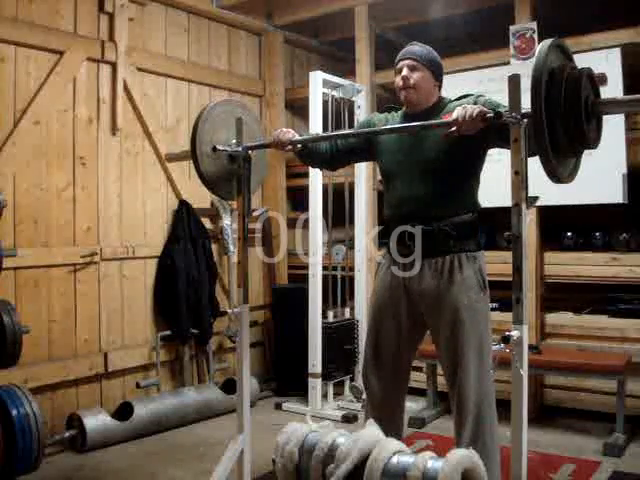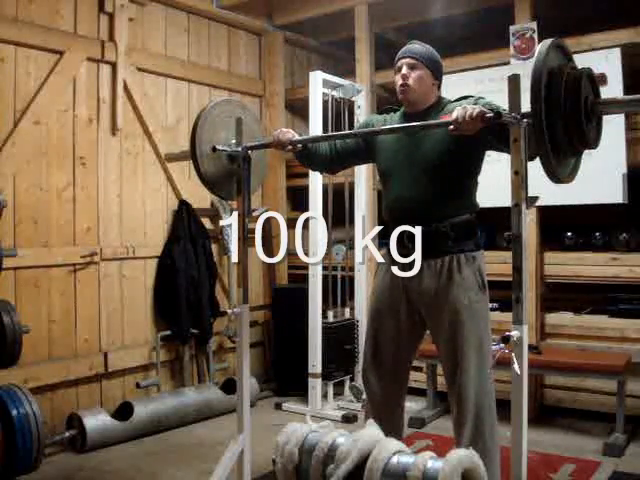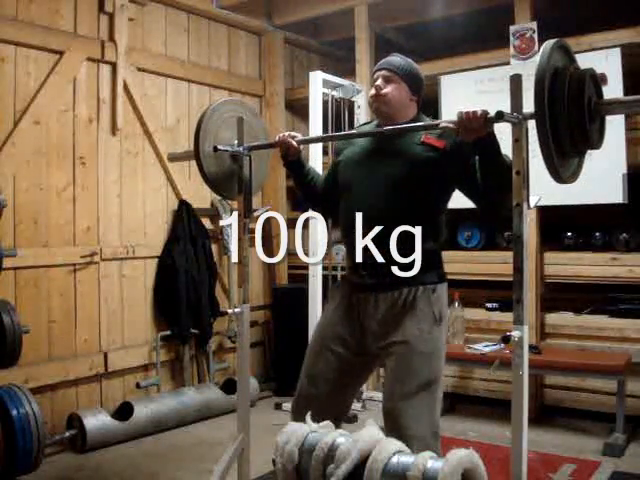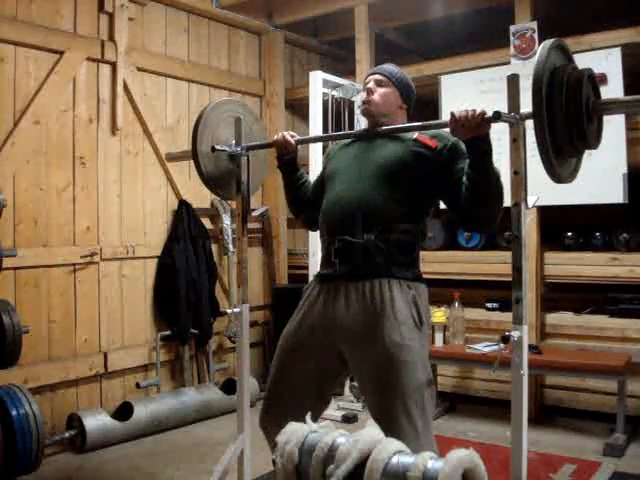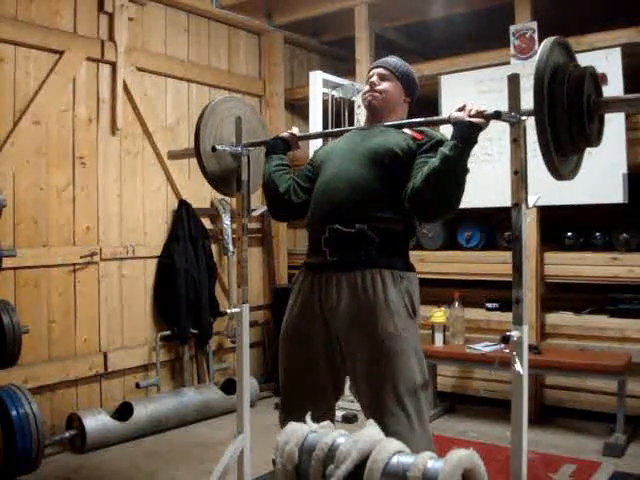
dt=1s
person 1, frame 1
left shoulder: (468, 110)
right shoulder: (380, 125)
right elbow: (330, 153)
left wrist: (484, 118)
right wrist: (296, 144)
left hip: (452, 262)
right hip: (395, 263)
left knee: (469, 381)
right knee: (380, 376)
person 1, frame 2
left shoulder: (467, 112)
right shoulder: (380, 127)
right elbow: (330, 157)
left wrist: (486, 118)
right wrist: (296, 145)
left hip: (453, 263)
right hip: (396, 263)
left knee: (469, 383)
right knee: (380, 377)
person 1, frame 3
left shoulder: (445, 140)
right shoulder: (350, 142)
left elbow: (498, 203)
right elbow: (326, 201)
left wrist: (484, 141)
right wrist: (294, 160)
left hip: (411, 295)
right hip: (351, 293)
left knee: (409, 423)
right knee: (311, 410)
person 1, frame 4
left shoulder: (434, 145)
right shoulder: (341, 151)
left elbow: (480, 216)
right elbow: (310, 212)
left wrist: (477, 146)
right wrist: (289, 163)
left hip: (387, 294)
right hip: (325, 290)
left knee: (404, 440)
right knee: (282, 423)
person 1, frame 5
left shoulder: (421, 140)
right shoulder: (333, 146)
left elbow: (431, 202)
right elbow: (285, 203)
left wrist: (462, 137)
right wrist: (277, 152)
left hip: (377, 282)
right hip: (313, 281)
left knee: (397, 420)
right knee: (302, 415)
